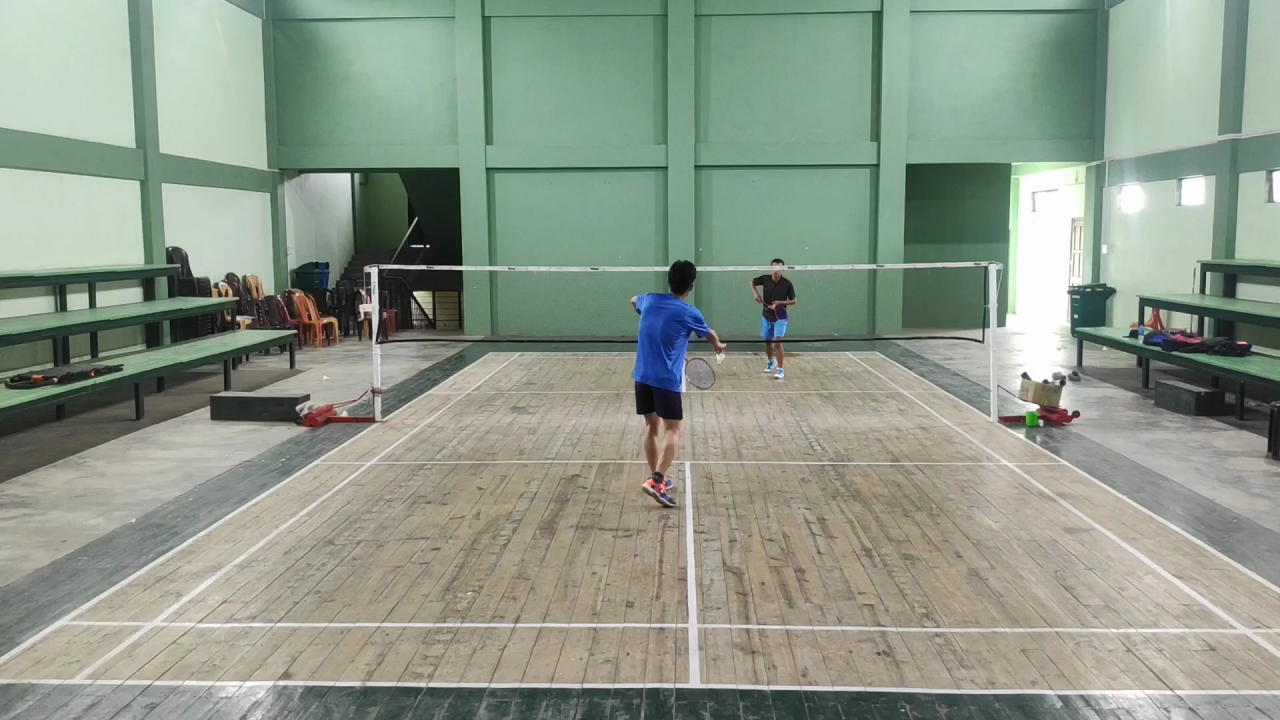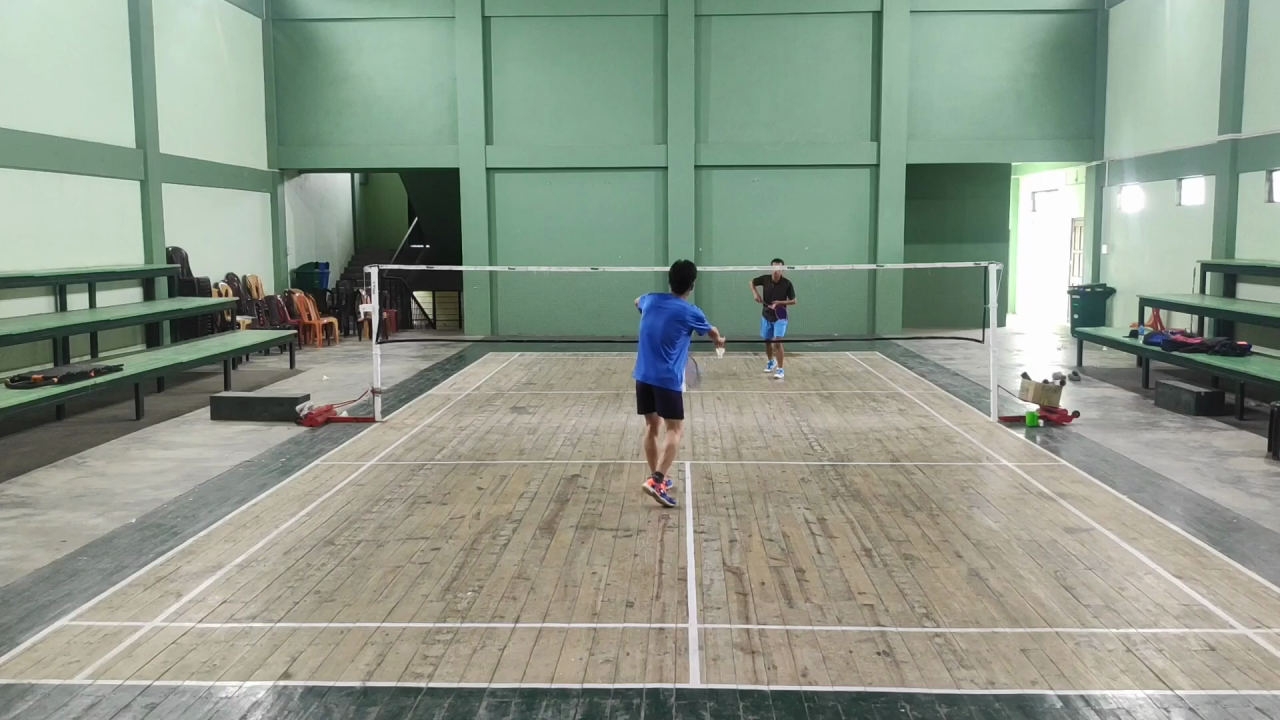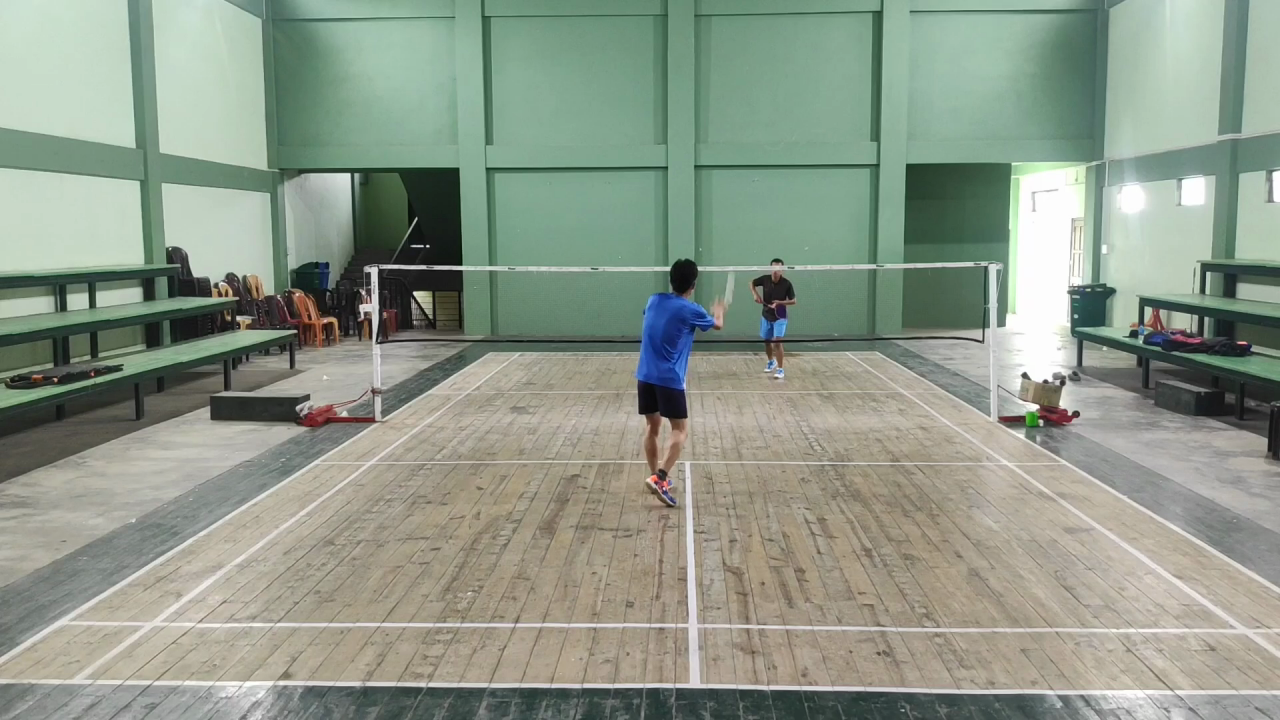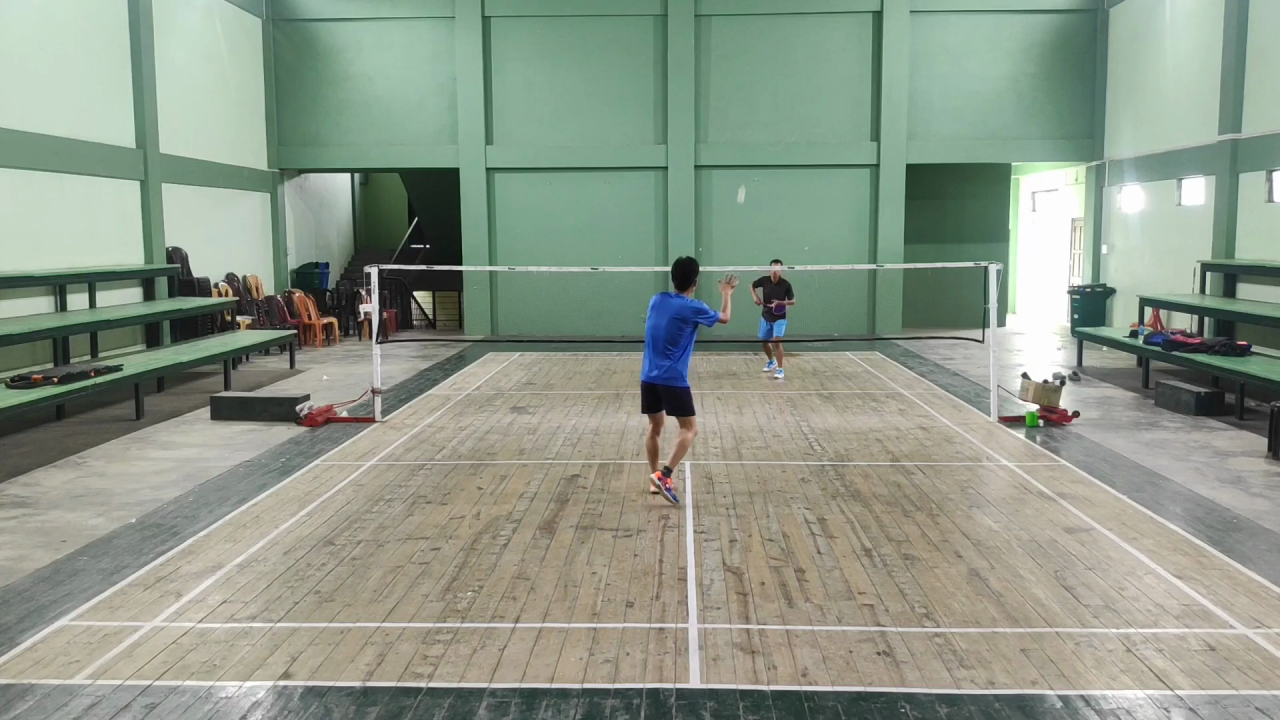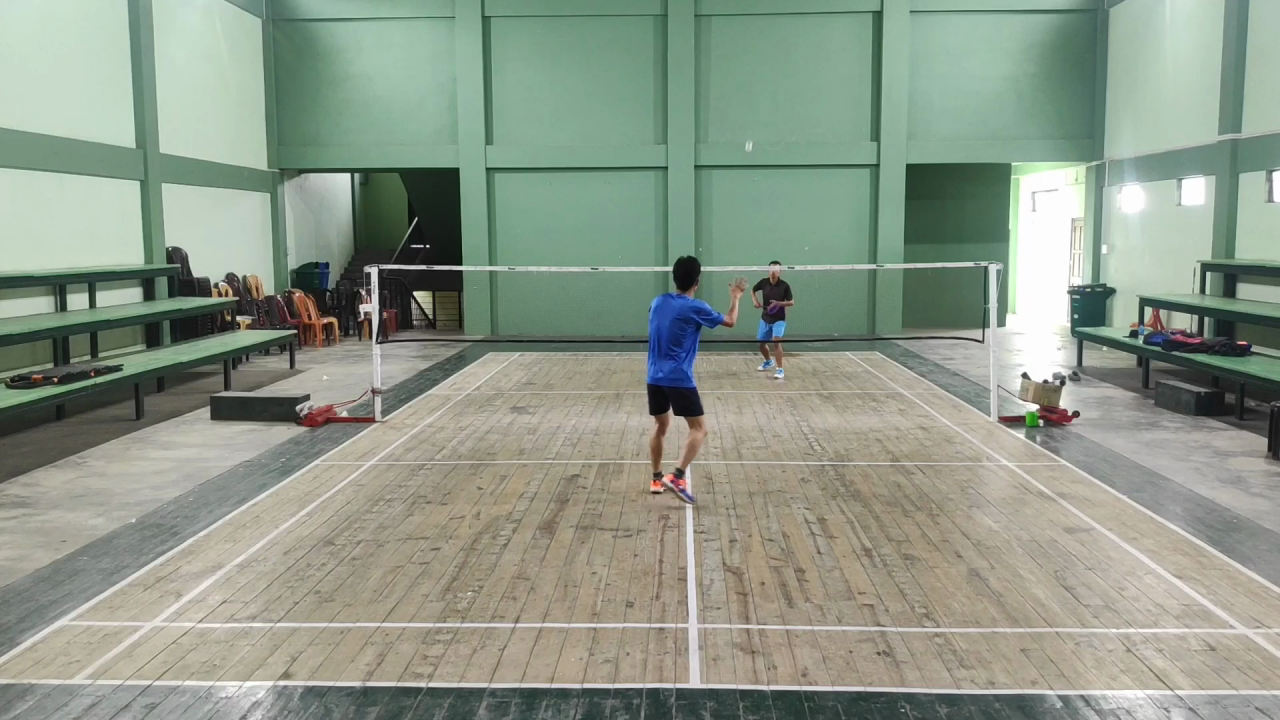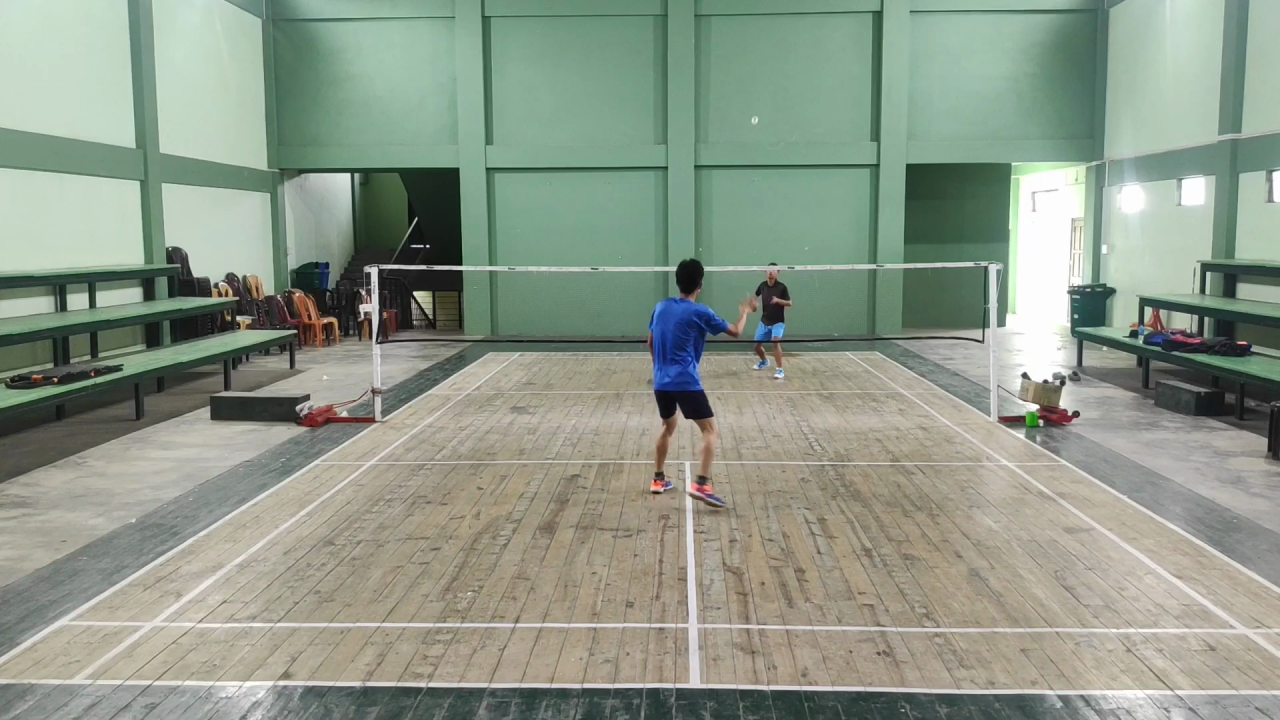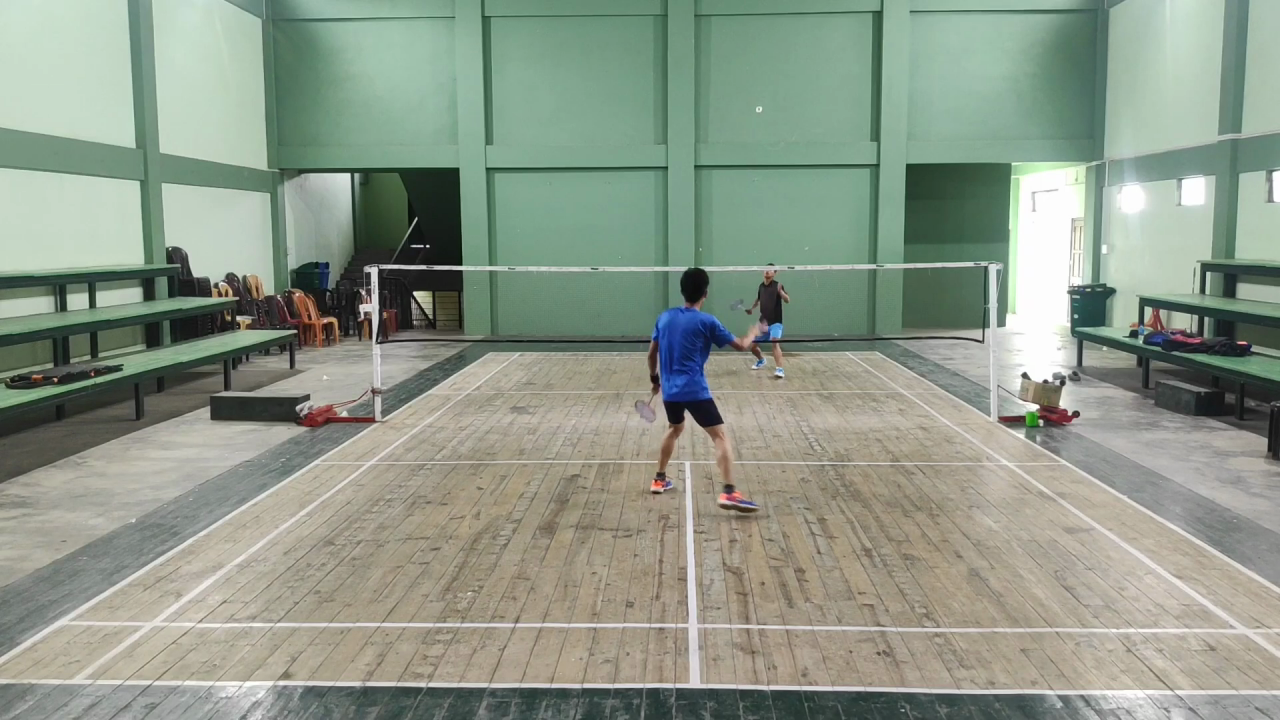
dt=0.1s
person 1, frame 1
left shoulder: (649, 300)
right shoulder: (689, 313)
left elbow: (633, 301)
right elbow: (710, 335)
right wrist: (719, 346)
left hip: (642, 376)
right hip: (666, 379)
left knee: (652, 426)
right knee: (673, 431)
left ankle: (657, 477)
right ankle: (657, 481)
person 1, frame 2
left shoulder: (651, 300)
right shoulder: (690, 312)
left elbow: (637, 302)
right elbow: (712, 331)
right wrist: (719, 340)
left hip: (643, 376)
right hip: (667, 379)
left knee: (652, 426)
right knee: (674, 431)
left ankle: (657, 477)
right ankle: (657, 481)
person 1, frame 3
left shoulder: (654, 301)
right shoulder: (692, 311)
right elbow: (718, 324)
right wrist: (719, 309)
left hip: (645, 376)
right hip: (669, 379)
left knee: (653, 426)
right knee: (680, 430)
left ankle: (658, 476)
right ankle: (660, 478)
person 1, frame 4
left shoulder: (656, 300)
right shoulder: (694, 308)
right elbow: (724, 317)
right wrist: (726, 292)
left hip: (648, 375)
right hip: (673, 378)
left knee: (655, 426)
right knee: (688, 428)
left ankle: (658, 476)
right ankle: (664, 475)
person 1, frame 5
left shoulder: (658, 302)
right shoulder: (697, 308)
right elbow: (730, 322)
right wrist: (736, 296)
left hip: (653, 377)
right hip: (679, 379)
left knee: (660, 426)
right knee: (698, 428)
left ankle: (658, 479)
right ankle: (677, 476)
person 1, frame 6
left shoulder: (661, 307)
right shoulder: (700, 312)
left elbow: (650, 342)
right elbow: (735, 332)
right wrist: (745, 311)
left hip: (661, 381)
right hip: (686, 382)
left knee: (668, 427)
right knee: (709, 430)
left ankle: (658, 479)
right ankle: (701, 484)
person 1, frame 7
left shoulder: (664, 318)
right shoulder: (707, 322)
left elbow: (651, 354)
right elbow: (740, 346)
left wrist: (655, 380)
right wrist: (753, 333)
left hip: (670, 391)
right hip: (695, 391)
left knee: (674, 430)
right knee: (720, 438)
left ankle: (659, 479)
right ankle: (729, 493)
